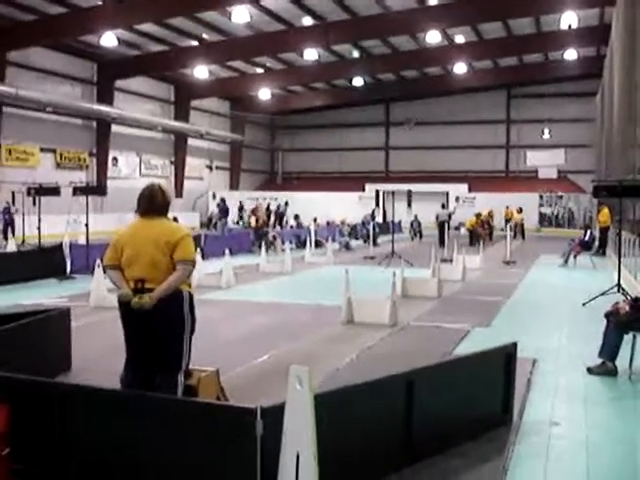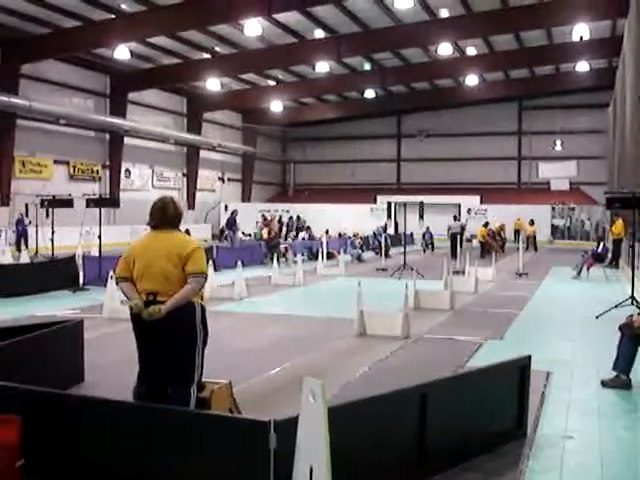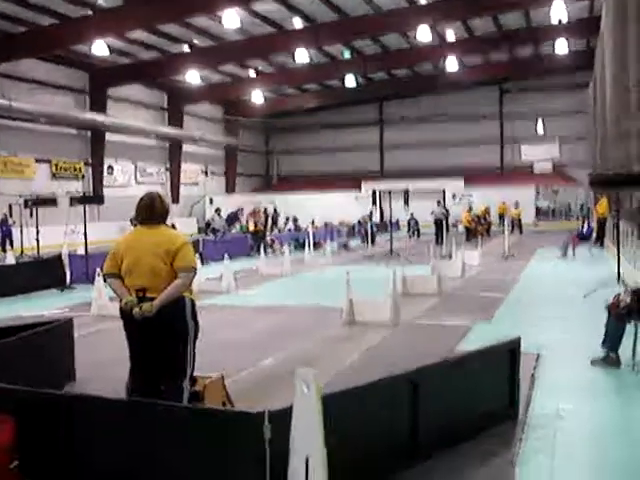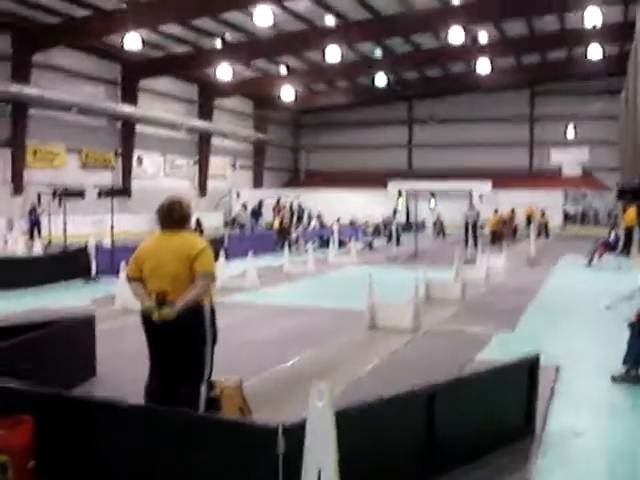
dt=1s
person 1, frame 1
left shoulder: (124, 233)
right shoulder: (177, 232)
left elbow: (111, 266)
right elbow: (184, 270)
left wrist: (125, 289)
right wrist: (156, 295)
left hip: (132, 304)
right hip: (170, 303)
left knee: (136, 362)
right knee: (171, 365)
person 1, frame 2
left shoulder: (137, 246)
right shoulder: (189, 245)
left elbow: (122, 278)
right elbow: (196, 282)
left wrist: (136, 301)
right wrist: (167, 307)
left hip: (145, 316)
right hip: (181, 315)
left knee: (148, 374)
right knee: (183, 378)
person 1, frame 3
left shoulder: (123, 242)
right shoulder: (176, 240)
left elbow: (110, 274)
right elbow: (185, 277)
left wrist: (126, 298)
right wrist: (157, 303)
left hip: (134, 312)
right hip: (171, 310)
left knee: (140, 369)
right knee: (176, 372)
person 1, frame 4
left shoulder: (146, 245)
right shoulder: (197, 245)
left elbow: (133, 279)
right elbow: (204, 283)
left wrist: (147, 302)
right wrist: (177, 307)
left hip: (155, 315)
right hip: (191, 315)
left knee: (159, 371)
right knee: (194, 374)
